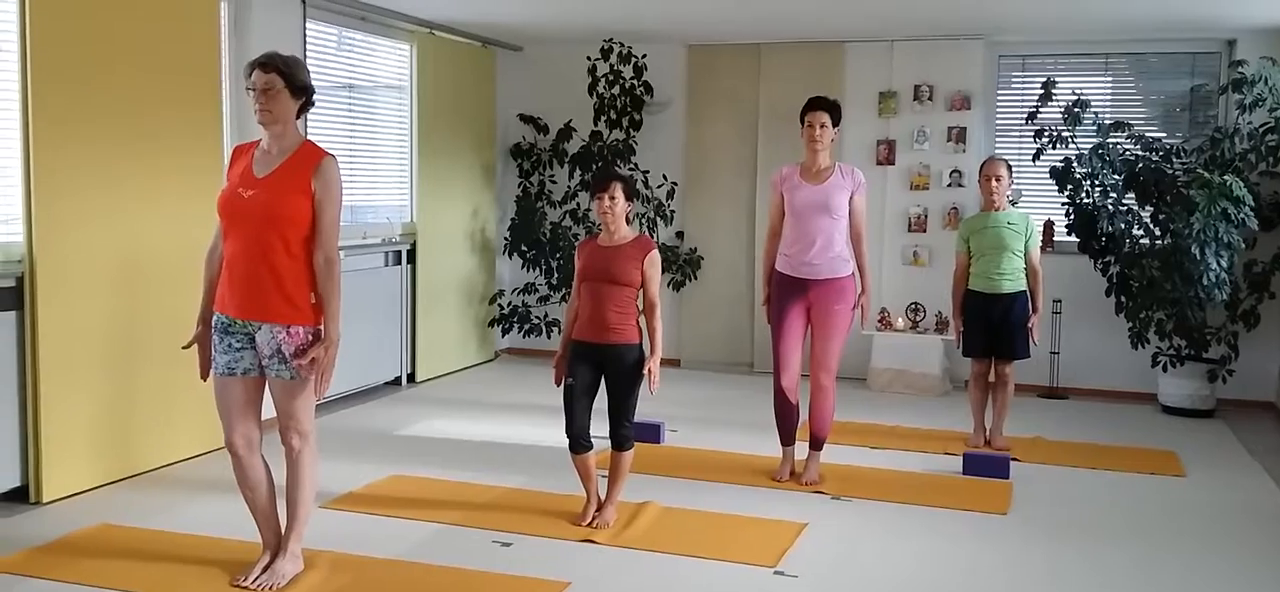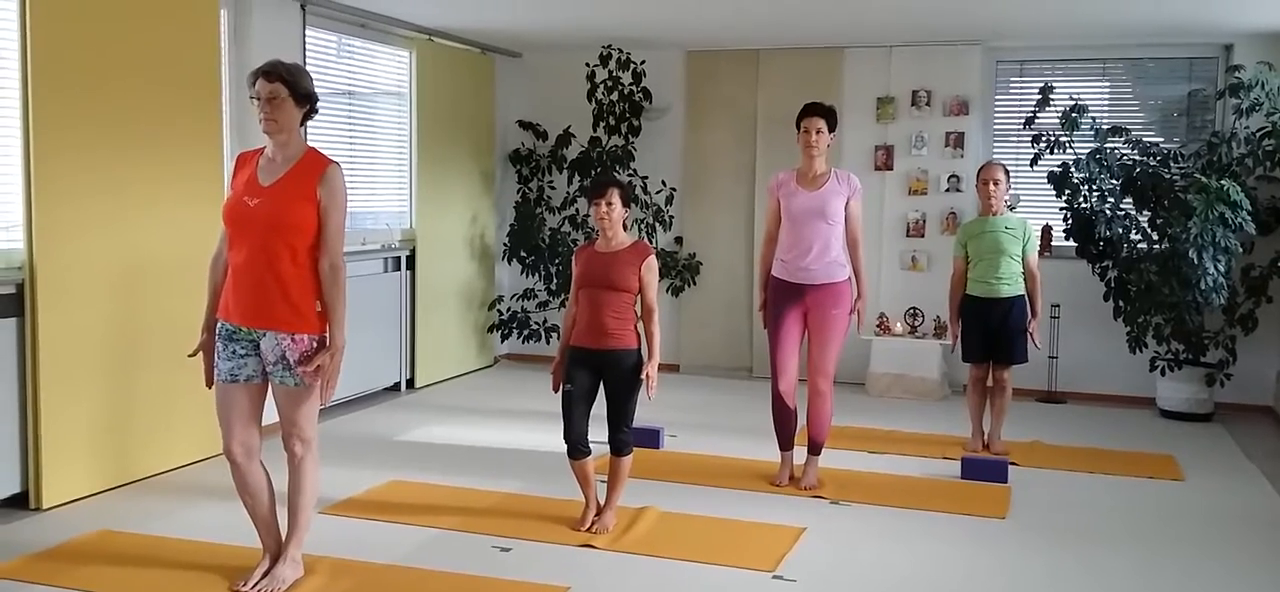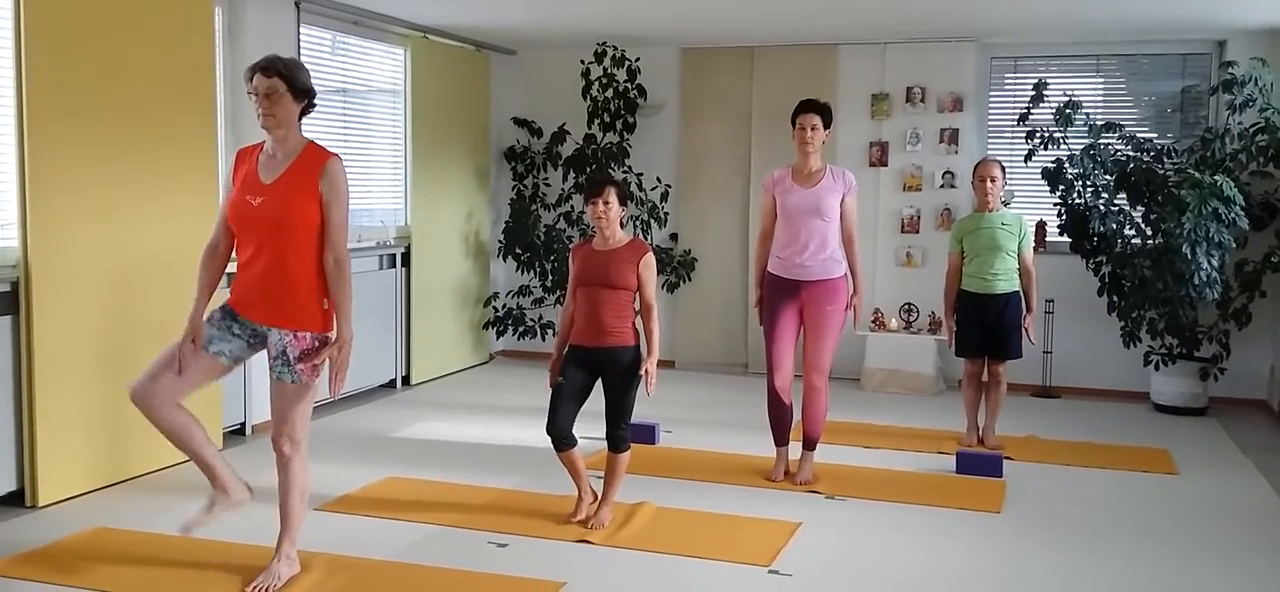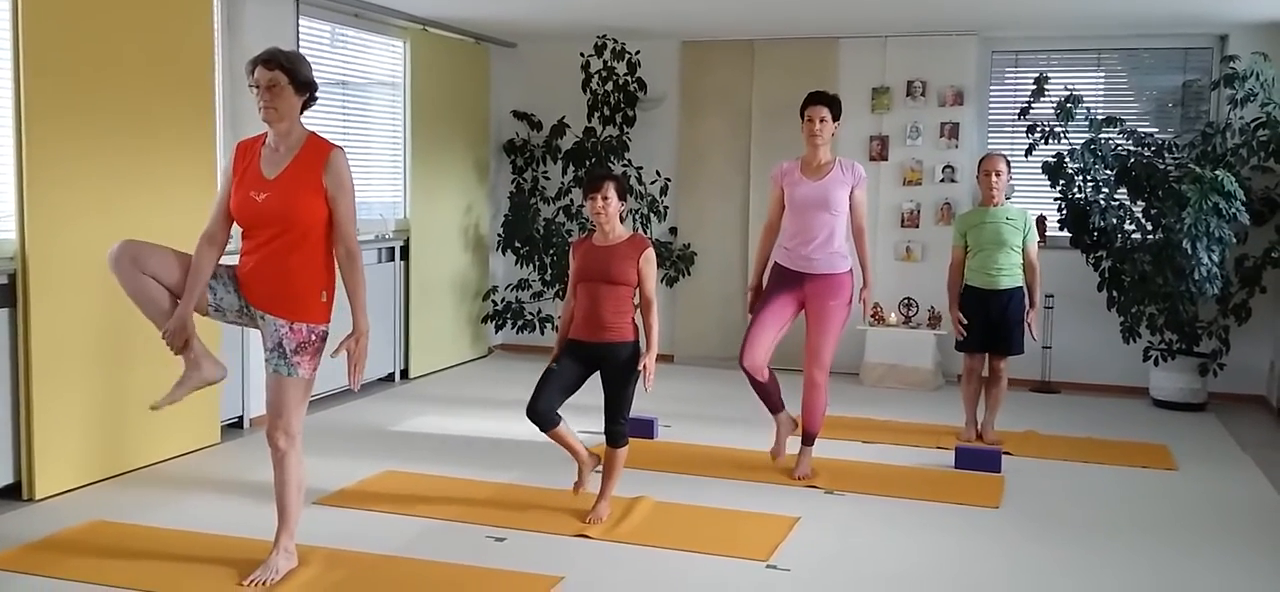
dt=0.7s
person 1, frame 1
left shoulder: (319, 166)
right shoulder: (239, 158)
left elbow: (326, 255)
right elbow: (221, 244)
left wrist: (331, 334)
right wrist: (204, 319)
left hip: (290, 323)
right hip: (233, 321)
left knee: (296, 438)
right knee: (239, 441)
right ankle: (270, 544)
person 1, frame 2
left shoulder: (324, 174)
right shoulder: (242, 165)
left elbow: (331, 262)
right elbow: (225, 252)
left wrist: (336, 341)
right wrist: (208, 327)
left hip: (295, 330)
right hip: (237, 328)
left knee: (298, 444)
right knee: (237, 448)
right ankle: (270, 549)
person 1, frame 3
left shoulder: (325, 167)
right shoulder: (242, 161)
left elbow: (336, 255)
right elbow: (219, 246)
left wrist: (343, 333)
right wrist: (195, 317)
left hip: (299, 323)
right hip: (243, 312)
left knee: (288, 441)
right knee: (148, 393)
right ankle: (228, 485)
person 1, frame 4
left shoulder: (328, 160)
right shoulder: (243, 153)
left elbow: (347, 247)
right elbow: (215, 234)
left wrist: (360, 325)
right wrist: (186, 305)
left hip: (298, 311)
right hip: (244, 292)
left knee: (282, 432)
right knee: (126, 256)
right ankle: (198, 361)
person 2, frame 1
left shoulder: (851, 178)
right shoulder: (784, 177)
left elbow: (858, 235)
right elbow: (774, 234)
left wrist: (865, 287)
right wrist: (765, 285)
left hip: (834, 284)
right hip: (789, 282)
left knee: (823, 376)
right knee: (785, 375)
left ankle: (814, 458)
right ankle: (787, 455)
person 2, frame 2
left shoulder: (847, 184)
right shoulder: (781, 183)
left elbow: (854, 240)
right elbow: (770, 239)
left wrist: (862, 291)
right wrist: (762, 290)
left hip: (831, 289)
right hip: (786, 287)
left knee: (821, 381)
right knee: (782, 380)
left ankle: (812, 463)
right ankle: (786, 460)
person 2, frame 3
left shoulder: (842, 180)
right shoulder: (776, 180)
left elbow: (849, 236)
right elbow: (765, 236)
left wrist: (857, 287)
right wrist: (758, 287)
left hip: (827, 285)
right hip: (782, 284)
left knee: (816, 377)
right knee: (778, 377)
left ankle: (807, 458)
right ankle: (781, 455)
person 2, frame 4
left shoulder: (852, 173)
right shoulder: (784, 172)
left elbow: (859, 229)
right elbow: (771, 226)
left wrist: (868, 281)
right wrist: (756, 278)
left hip: (832, 279)
right hip: (786, 275)
left knee: (817, 371)
right knee: (751, 358)
left ankle: (806, 453)
right ankle: (783, 419)
person 3, frame 1
left shoulder: (645, 249)
right shoulder: (585, 248)
left elbow: (652, 306)
right elbow: (575, 301)
left wrist: (655, 354)
right wrist: (563, 349)
left hip: (624, 350)
right hip: (583, 348)
left knee: (621, 429)
right knee: (576, 429)
left ankle: (611, 502)
right ankle: (591, 498)
person 3, frame 2
left shoulder: (642, 255)
right shoulder: (582, 254)
left elbow: (650, 311)
right elbow: (573, 307)
left wrist: (653, 359)
right wrist: (561, 355)
left hip: (623, 355)
right hip: (582, 354)
left knee: (619, 434)
right knee: (573, 435)
left ankle: (611, 508)
right ankle: (591, 503)
person 3, frame 3
left shoulder: (640, 253)
right shoulder: (578, 252)
left elbow: (649, 307)
right elbow: (570, 305)
left wrist: (652, 356)
right wrist: (557, 352)
left hip: (621, 352)
right hip: (581, 352)
left knee: (617, 430)
right knee: (557, 426)
left ankle: (606, 504)
right ankle: (585, 494)
person 3, frame 4
left shoulder: (640, 248)
right shoulder: (579, 248)
left elbow: (649, 303)
right elbow: (570, 301)
left wrist: (651, 351)
right wrist: (558, 347)
left hip: (621, 347)
right hip: (580, 345)
left knee: (616, 425)
right knee: (538, 409)
left ankle: (604, 500)
right ankle: (585, 458)
person 4, frame 1
left shoulder: (1024, 222)
right shoulder: (969, 225)
left elbow: (1034, 269)
right elbow: (961, 271)
left wrist: (1036, 310)
right wrist: (956, 313)
left hip: (1013, 300)
right hip: (977, 299)
left knee: (1004, 370)
right knee: (979, 369)
left ankle: (997, 430)
right ankle: (978, 429)
person 4, frame 2
left shoulder: (1022, 227)
right shoulder: (967, 230)
left elbow: (1032, 273)
right elbow: (958, 276)
left wrist: (1035, 315)
right wrist: (953, 317)
left hip: (1011, 304)
right hip: (975, 304)
left knee: (1002, 375)
right knee: (977, 373)
left ankle: (995, 435)
right ankle: (976, 433)
person 4, frame 3
left shoulder: (1018, 223)
right shoulder: (962, 226)
left elbow: (1027, 269)
right elbow: (954, 272)
left wrist: (1030, 310)
right wrist: (948, 313)
left hip: (1006, 300)
right hip: (971, 300)
left knee: (997, 370)
right knee: (972, 368)
left ankle: (990, 429)
right ankle: (971, 428)
person 4, frame 4
left shoulder: (1022, 218)
right shoulder: (965, 220)
left elbow: (1031, 265)
right elbow: (956, 266)
left wrist: (1033, 306)
right wrist: (953, 306)
left hip: (1010, 296)
right hip: (974, 295)
left knee: (998, 365)
right knee: (972, 365)
left ankle: (988, 425)
right ankle: (970, 422)
